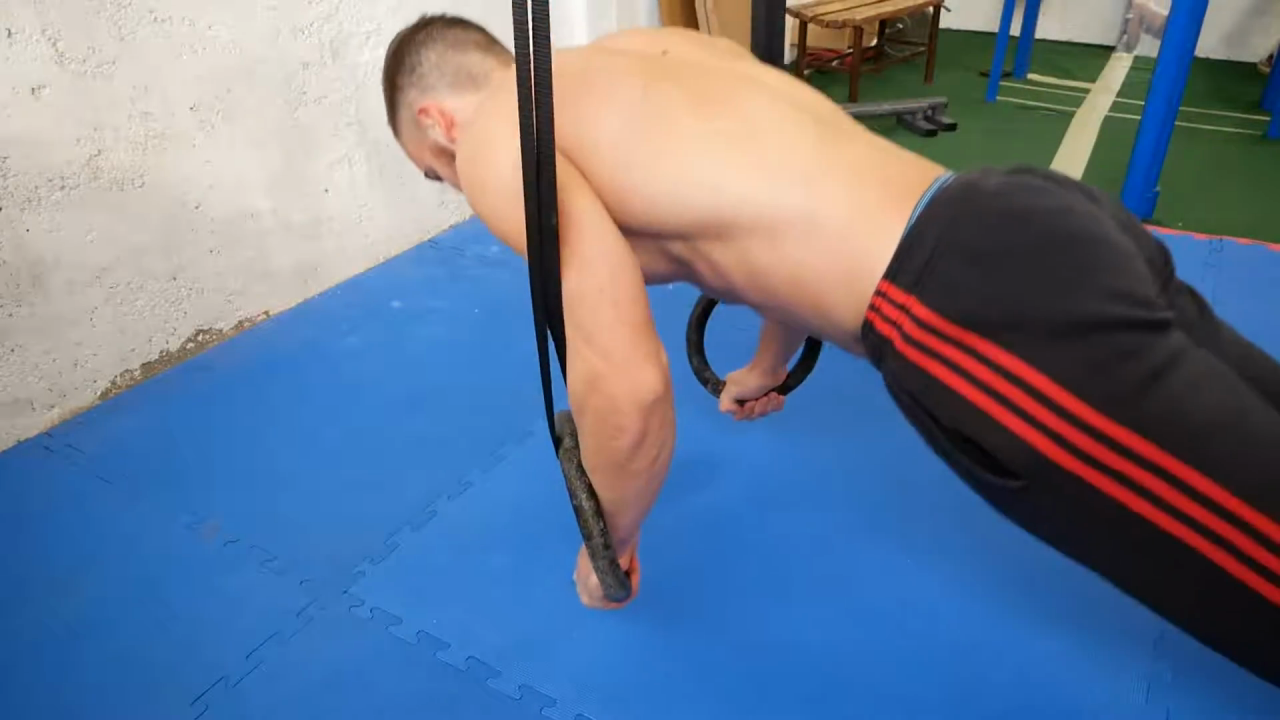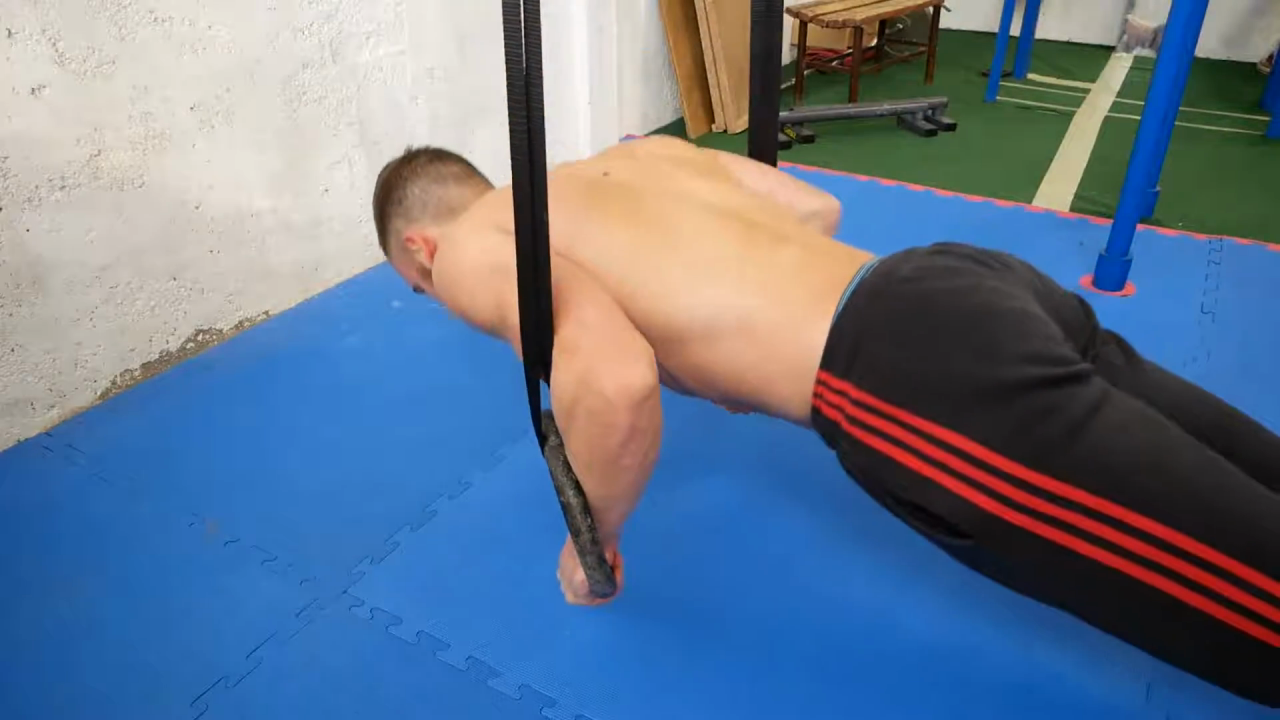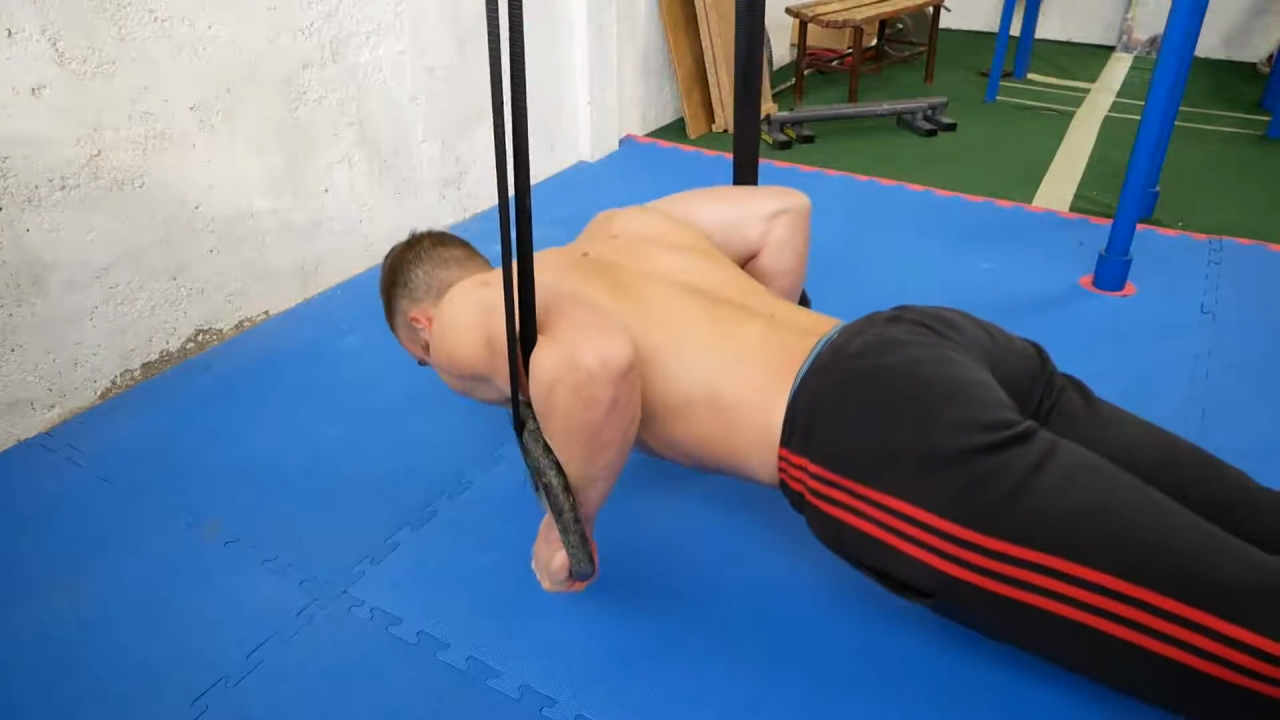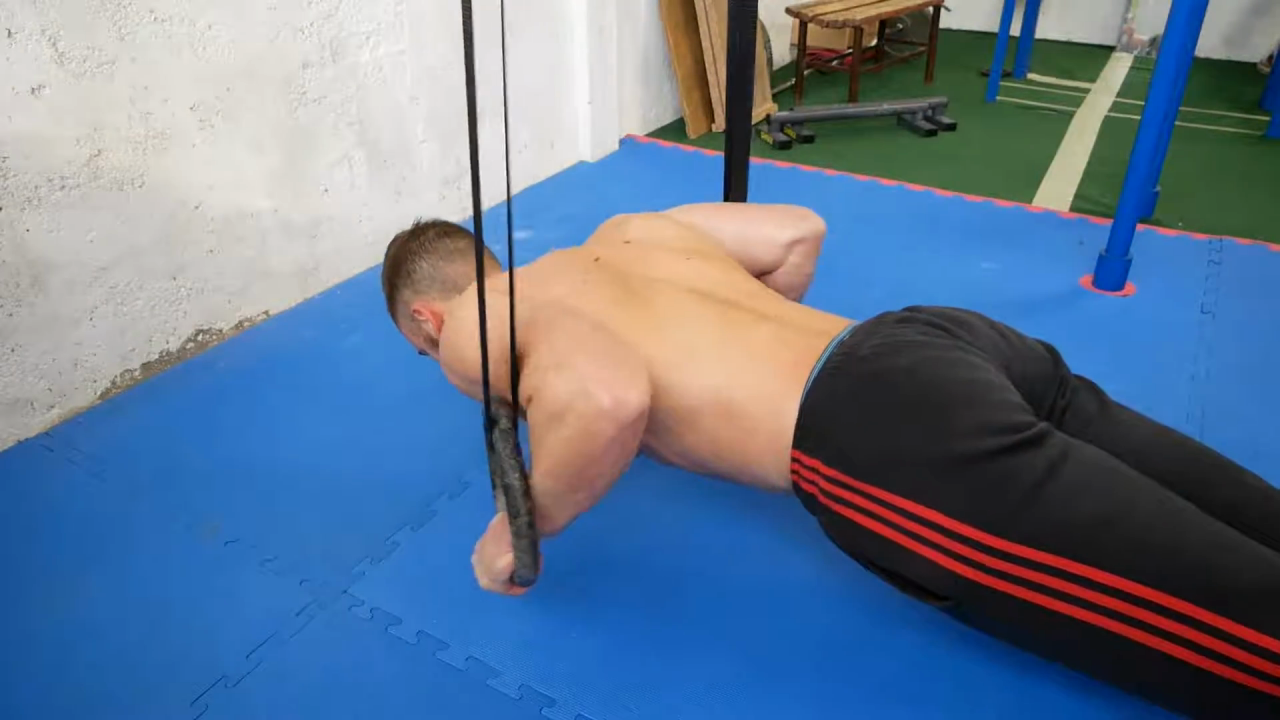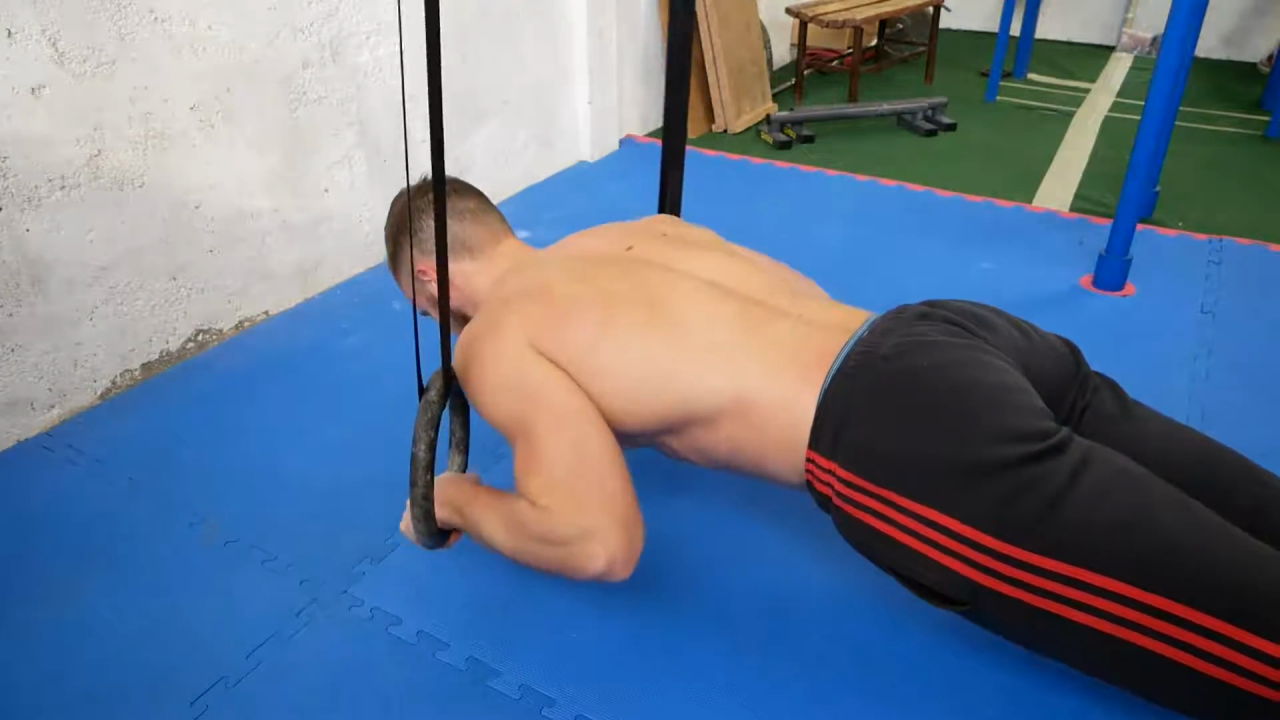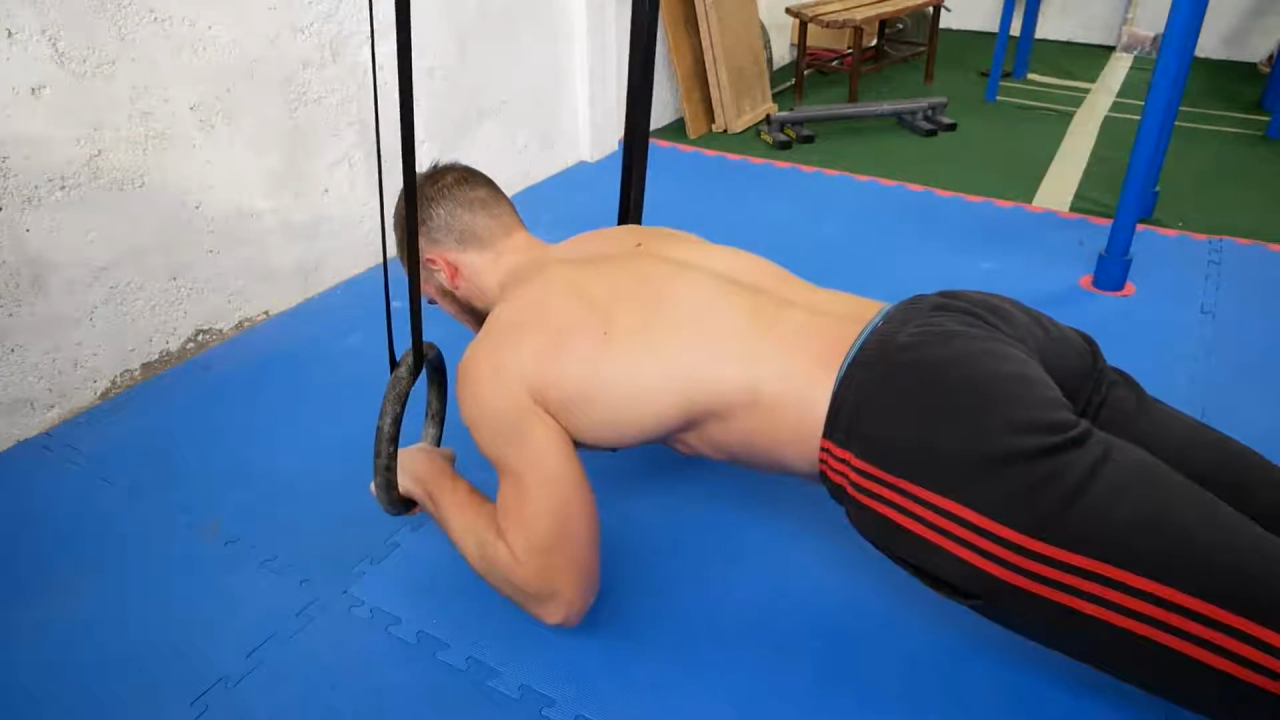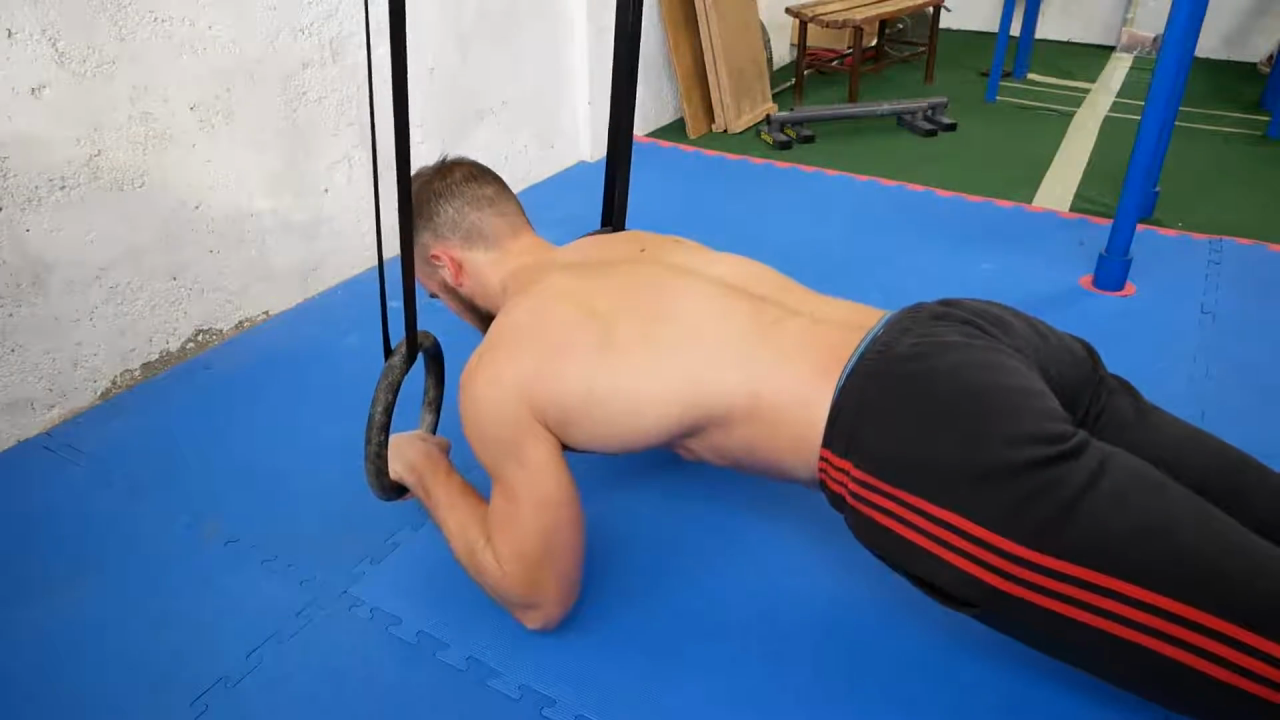
dt=0.4s
person 1, frame 1
left shoulder: (496, 137)
right shoulder: (658, 50)
left elbow: (625, 385)
left wrist: (609, 554)
right wrist: (771, 365)
left hip: (985, 309)
person 1, frame 2
left shoulder: (472, 250)
right shoulder: (630, 157)
left elbow: (616, 382)
left wrist: (592, 545)
left hip: (914, 379)
right hip: (972, 284)
person 1, frame 3
left shoulder: (463, 321)
right shoulder: (610, 230)
left elbow: (597, 357)
right elbow: (784, 209)
left wrist: (566, 525)
left hip: (873, 440)
right hip: (932, 340)
person 1, frame 4
left shoulder: (474, 331)
right shoulder: (619, 233)
left elbow: (609, 402)
right elbow: (801, 232)
left wrist: (519, 535)
left hip: (892, 441)
right hip: (942, 342)
person 1, frame 5
left shoulder: (494, 345)
right shoulder: (630, 231)
left elbow: (603, 543)
left wrist: (456, 500)
left hip: (913, 444)
right hip: (956, 336)
person 1, frame 6
left shoulder: (496, 368)
right shoulder: (615, 241)
left elbow: (558, 593)
left wrist: (432, 481)
left hip: (931, 436)
right hip: (970, 326)
person 1, frame 7
left shoulder: (498, 378)
right shoulder: (618, 246)
left elbow: (539, 597)
left wrist: (426, 470)
left hip: (928, 444)
right hip: (969, 334)
